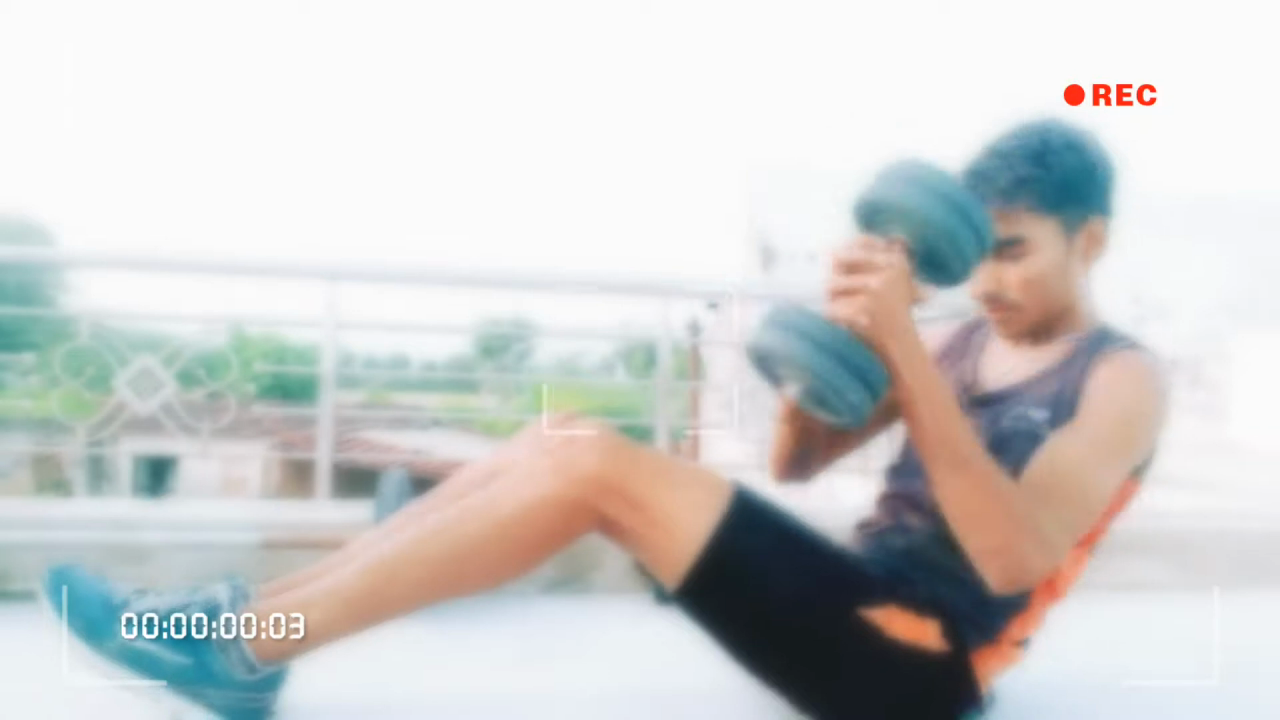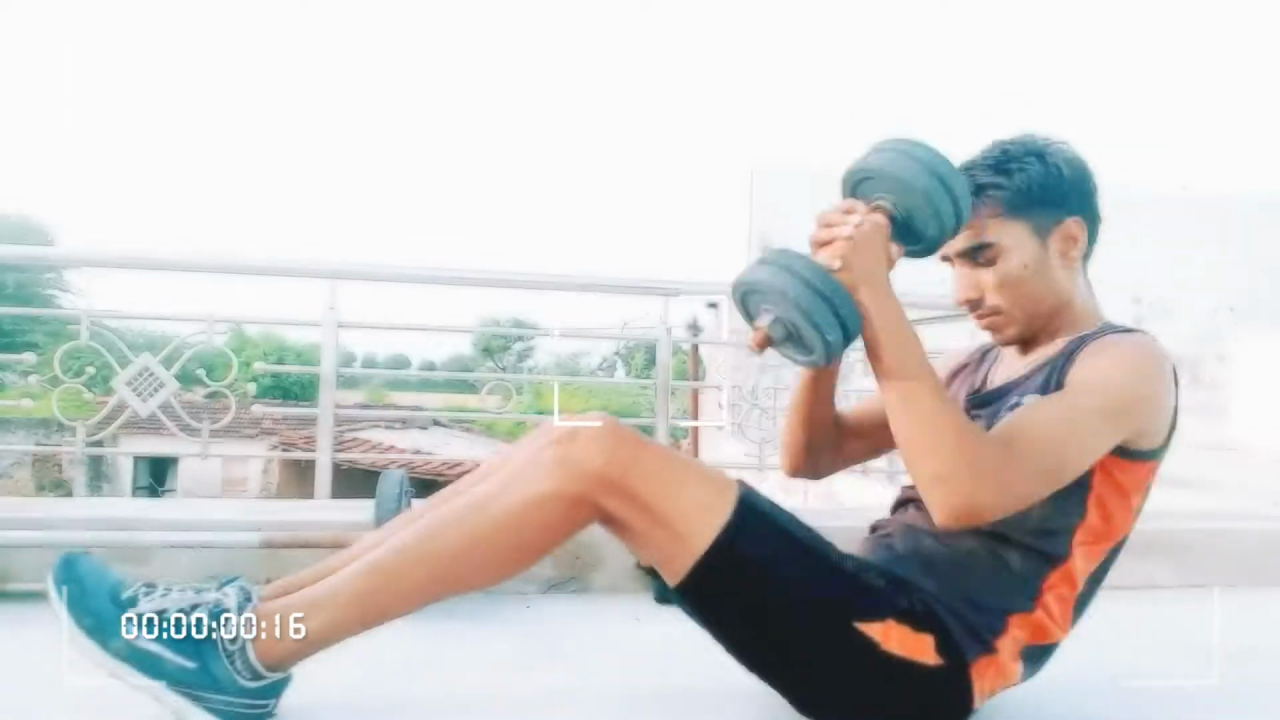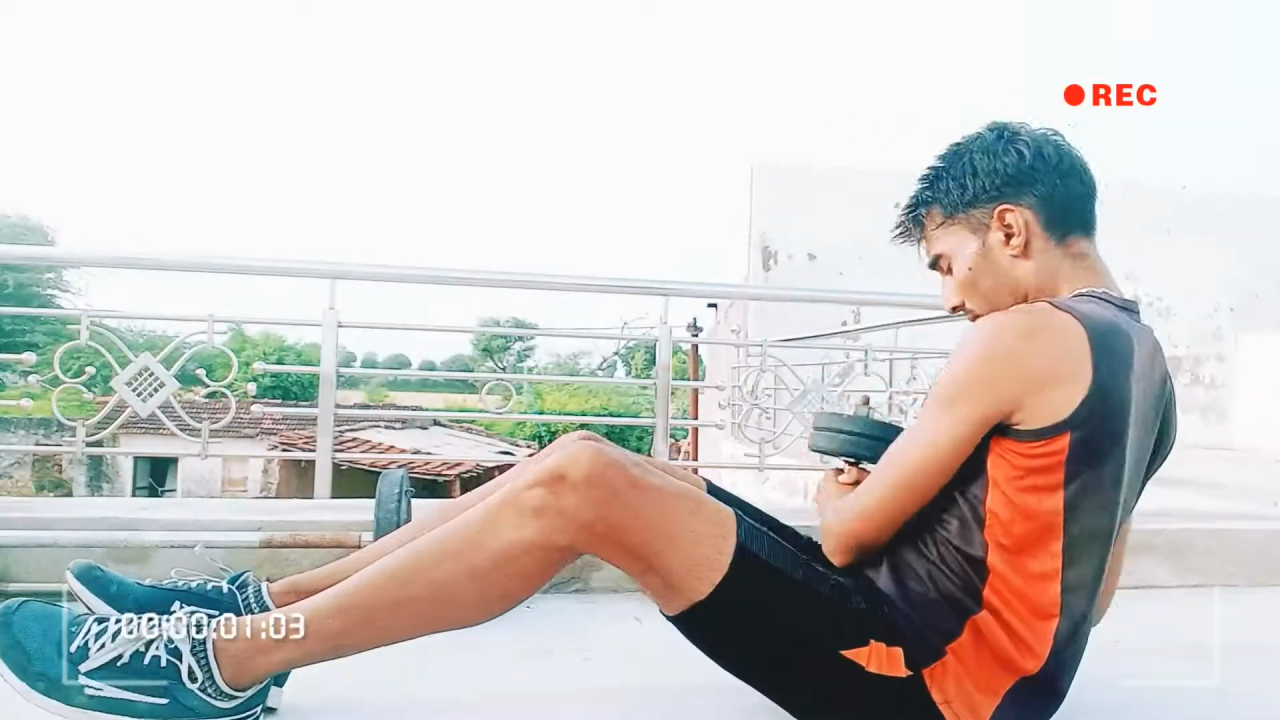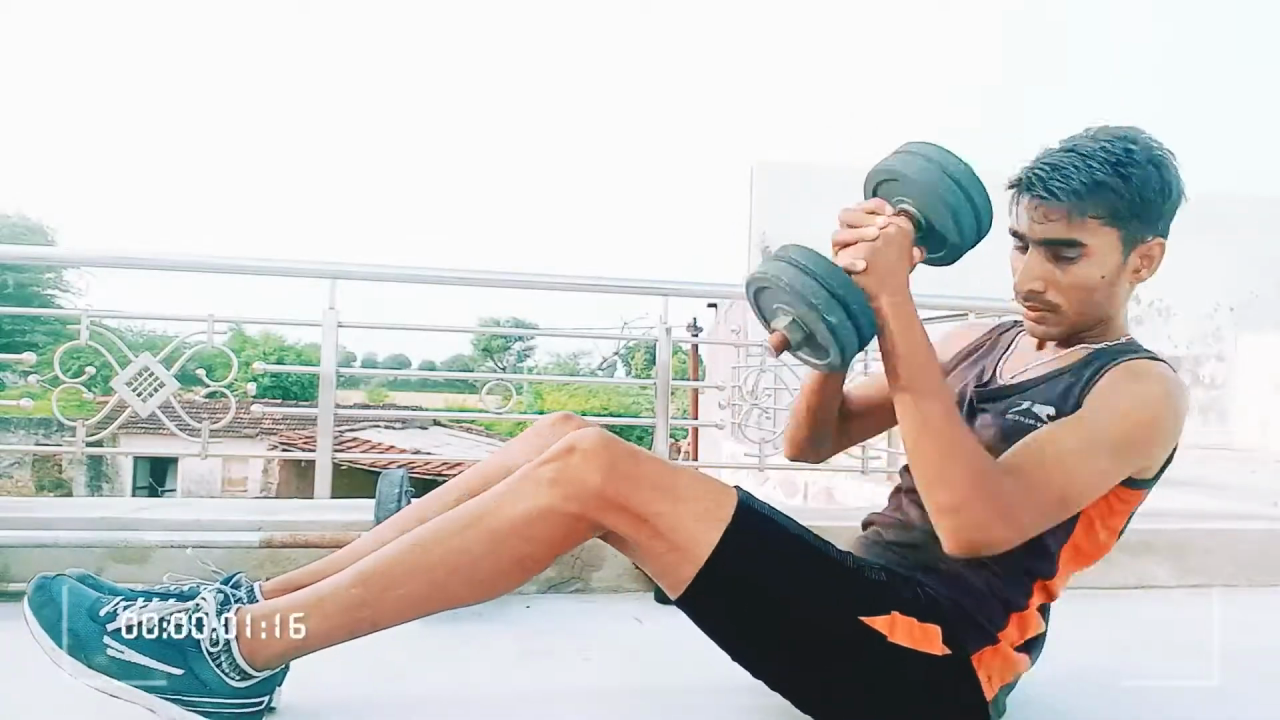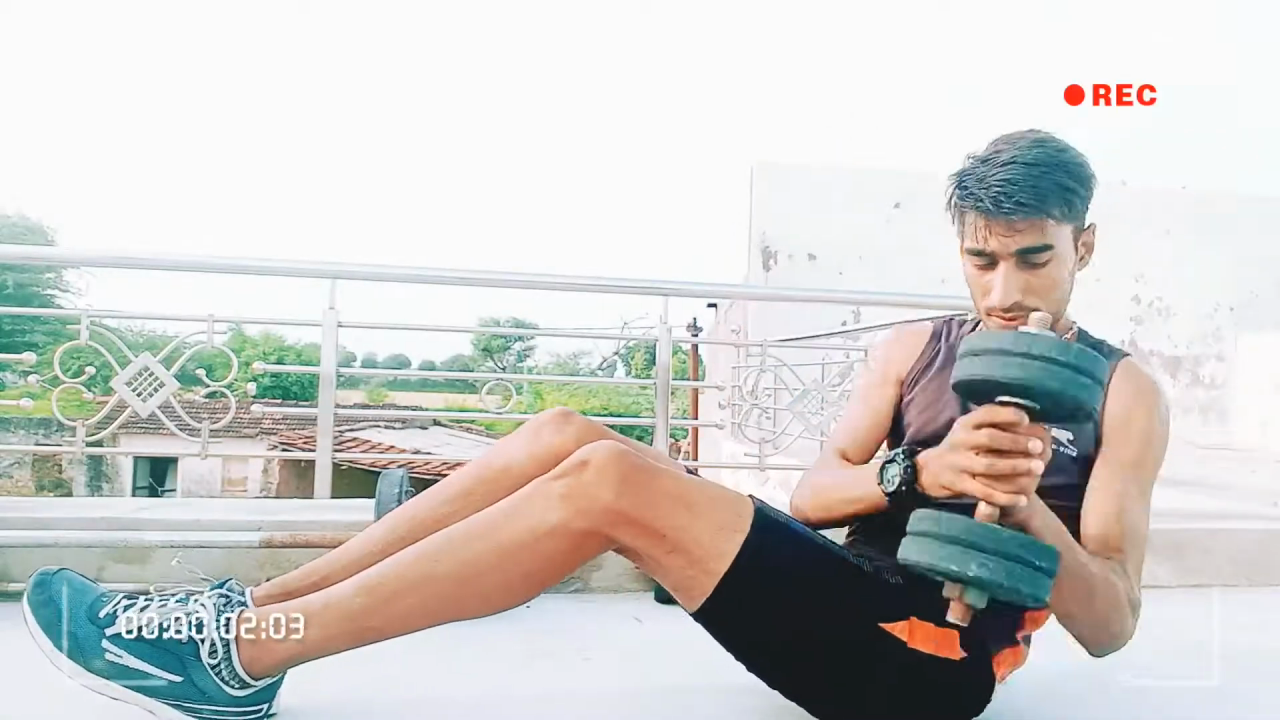
dt=0.5s
person 1, frame 1
left shoulder: (1122, 382)
right shoulder: (964, 340)
left elbow: (1010, 559)
right elbow: (791, 459)
left wrist: (906, 355)
right hip: (850, 604)
left knee: (590, 464)
right knee: (562, 443)
right ankle: (253, 613)
person 1, frame 2
left shoulder: (1128, 367)
right shoulder: (980, 360)
left elbow: (967, 494)
right elbow: (806, 458)
left wrist: (880, 300)
right hip: (868, 610)
left knee: (596, 454)
right knee: (570, 446)
right ankle: (258, 606)
person 1, frame 3
left shoulder: (1026, 341)
right shoulder: (1136, 362)
left elbow: (851, 534)
right elbow: (1093, 578)
left wrist: (842, 499)
left knee: (578, 493)
right knee: (586, 461)
right ankle: (260, 606)
person 1, frame 4
left shoulder: (1138, 391)
right shoulder: (995, 342)
left elbow: (969, 522)
right elbow: (808, 441)
left wrist: (895, 312)
right hip: (868, 612)
left knee: (591, 469)
right knee: (564, 437)
right ankle: (253, 603)
person 1, frame 5
left shoulder: (1120, 391)
right shoulder: (922, 341)
left elbow: (1111, 618)
right elbow: (821, 496)
left wrist: (1026, 514)
right wrist: (924, 474)
right hip: (858, 607)
left knee: (608, 479)
right knee: (561, 433)
right ankle: (248, 606)
